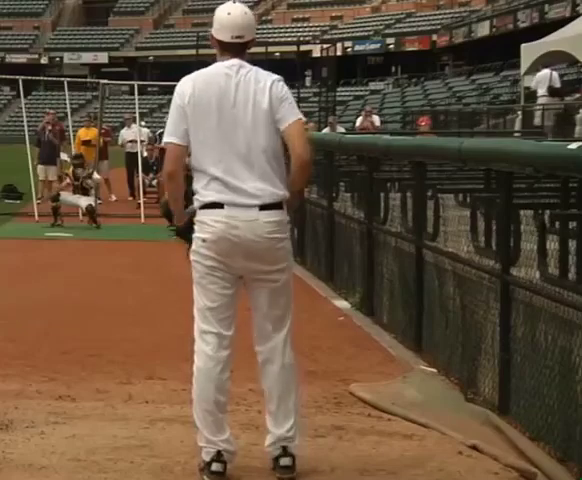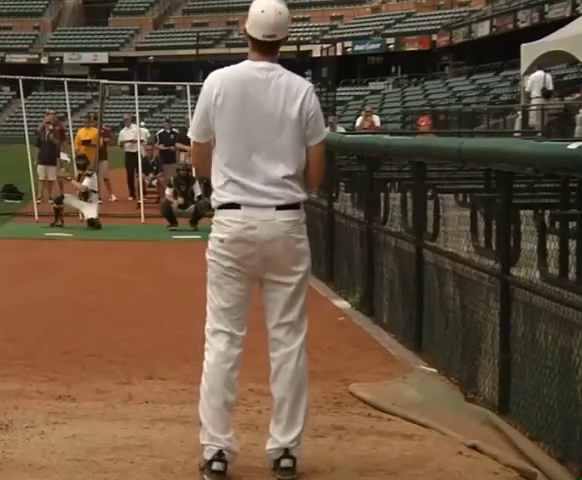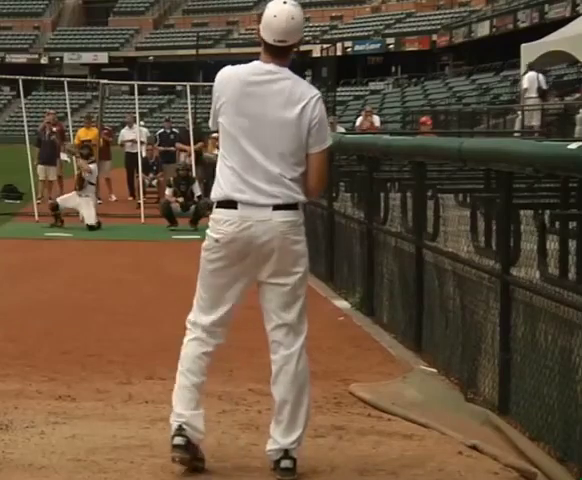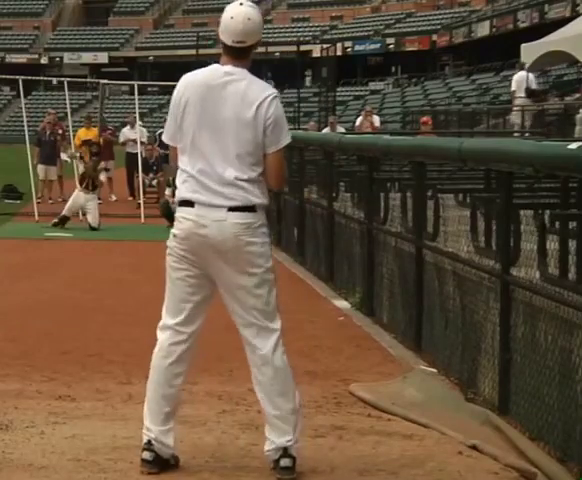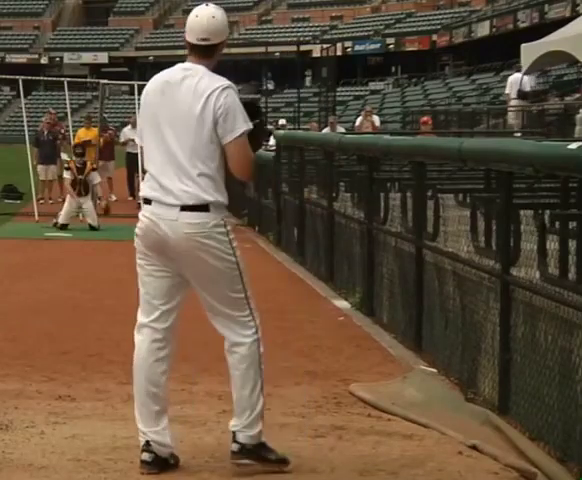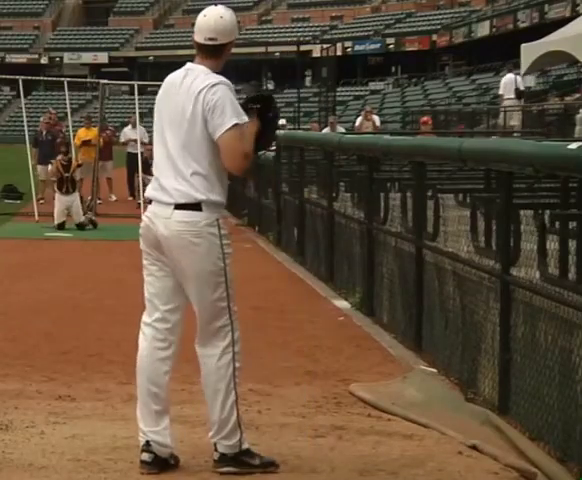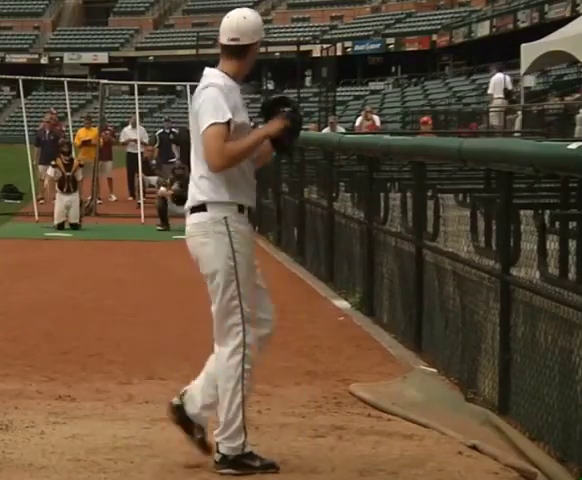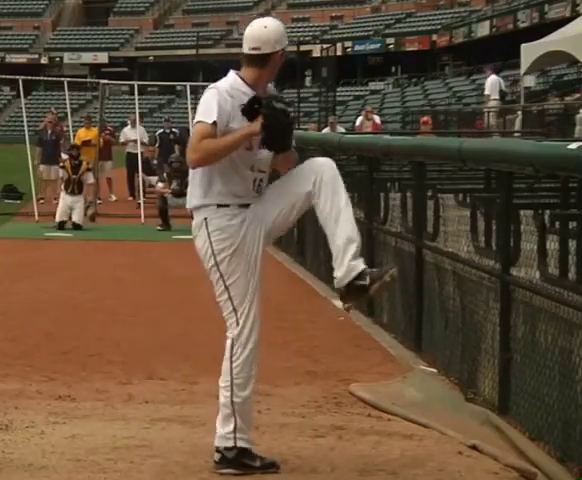
dt=0.4s
person 1, frame 1
left shoulder: (189, 86)
right shoulder: (271, 84)
left elbow: (172, 169)
right elbow: (302, 156)
left wrist: (180, 218)
right wrist: (290, 196)
left hip: (214, 223)
right hip: (268, 222)
left knee: (212, 341)
right knee: (274, 339)
person 1, frame 2
left shoulder: (217, 82)
right shoulder: (302, 90)
left elbow: (198, 157)
right elbow: (315, 175)
left hip: (232, 222)
right hip: (286, 223)
left knee: (222, 339)
right knee: (287, 339)
person 1, frame 3
left shoulder: (226, 79)
right shoulder: (308, 97)
right elbow: (316, 184)
left hip: (230, 219)
right hip: (284, 224)
left knee: (203, 327)
right knee: (288, 340)
left ankle: (185, 426)
person 1, frame 4
left shoulder: (186, 85)
right shoulder: (263, 96)
right elbow: (275, 180)
left hip: (190, 221)
right hip: (241, 225)
left knee: (173, 334)
right knee: (264, 338)
person 1, frame 5
left shoulder: (153, 86)
right shoulder: (220, 91)
right elbow: (243, 169)
right wrist: (245, 132)
left hip: (152, 218)
right hip: (200, 222)
left knee: (152, 331)
right knee: (239, 329)
left ankle: (153, 445)
right ankle: (247, 437)
person 1, frame 6
left shoulder: (170, 83)
right shoulder: (216, 88)
right elbow: (236, 162)
left wrist: (238, 127)
right wrist: (252, 127)
left hip: (156, 216)
right hip: (196, 221)
left knee: (157, 331)
right knee: (218, 336)
person 1, frame 7
left shoulder: (231, 90)
right shoulder: (213, 91)
left elbow: (252, 158)
right elbow: (217, 158)
left wrist: (265, 141)
right wrist: (263, 130)
left hip: (227, 221)
right hip: (216, 223)
left knee: (257, 324)
right knee: (236, 335)
left ankle: (195, 402)
person 1, frame 8
left shoulder: (267, 99)
right shoulder: (220, 94)
left elbow: (285, 165)
right elbow: (195, 155)
left wrist: (281, 139)
right wrist: (250, 133)
left hip: (255, 212)
right hip: (221, 223)
left knee: (321, 170)
right knee: (244, 330)
left ankle: (351, 277)
right ankle: (231, 448)
